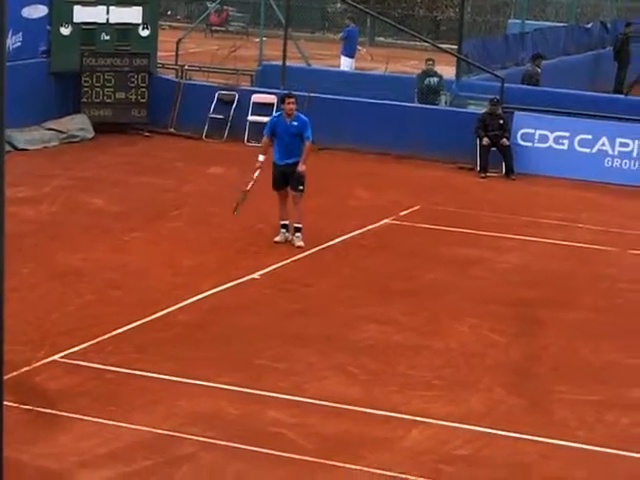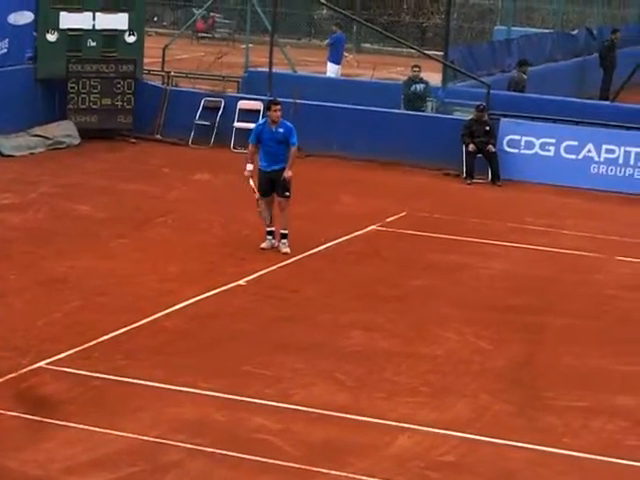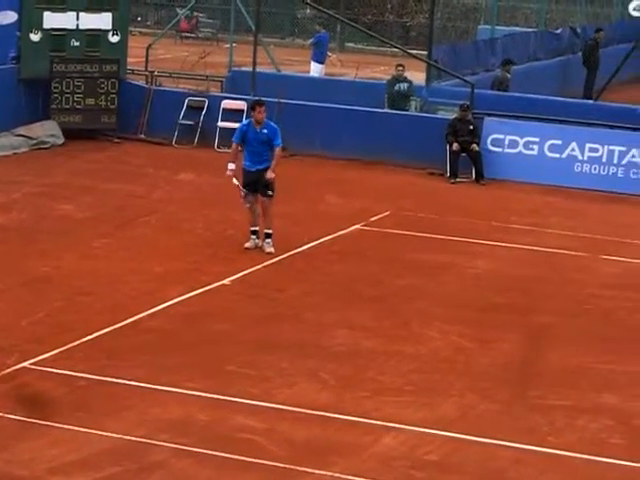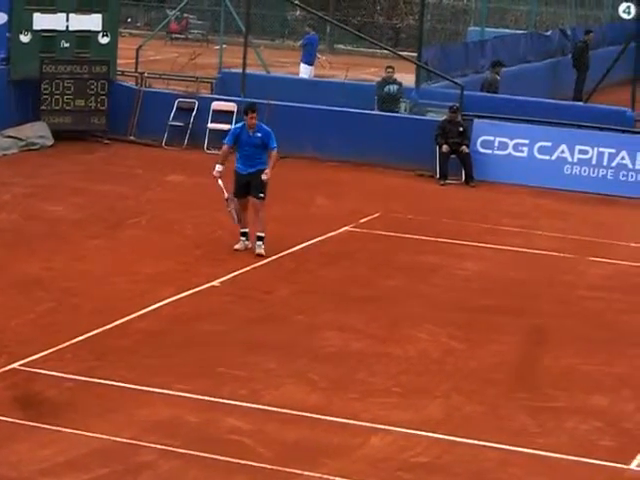
dt=0.4s
person 1, frame 1
left shoulder: (303, 121)
right shoulder: (275, 120)
left elbow: (308, 142)
right elbow: (267, 139)
left wrist: (302, 163)
right wrist: (261, 158)
left hip: (296, 164)
right hip: (278, 164)
left knee: (297, 198)
right knee: (282, 197)
left ankle: (297, 234)
right ankle: (284, 231)
person 1, frame 2
left shoulder: (288, 128)
right shoulder: (259, 127)
left elbow: (293, 149)
right elbow: (253, 146)
left wrist: (288, 169)
right wrist: (249, 167)
left hip: (282, 171)
right hip: (264, 170)
left knee: (283, 204)
right knee: (267, 204)
left ankle: (284, 240)
right ankle: (270, 238)
person 1, frame 3
left shoulder: (273, 128)
right shoulder: (244, 127)
left elbow: (277, 150)
right elbow: (235, 146)
left wrist: (271, 170)
right wrist: (232, 166)
left hip: (265, 170)
right hip: (248, 170)
left knee: (266, 204)
right knee: (251, 204)
left ankle: (268, 240)
right ankle: (254, 237)
person 1, frame 4
left shoulder: (266, 131)
right shoulder: (237, 130)
left elbow: (273, 151)
right elbow: (226, 148)
left wrist: (269, 169)
right wrist: (219, 167)
left hip: (259, 172)
right hip: (241, 172)
left knee: (258, 206)
right knee: (242, 206)
left ankle: (260, 242)
right ankle: (244, 239)
